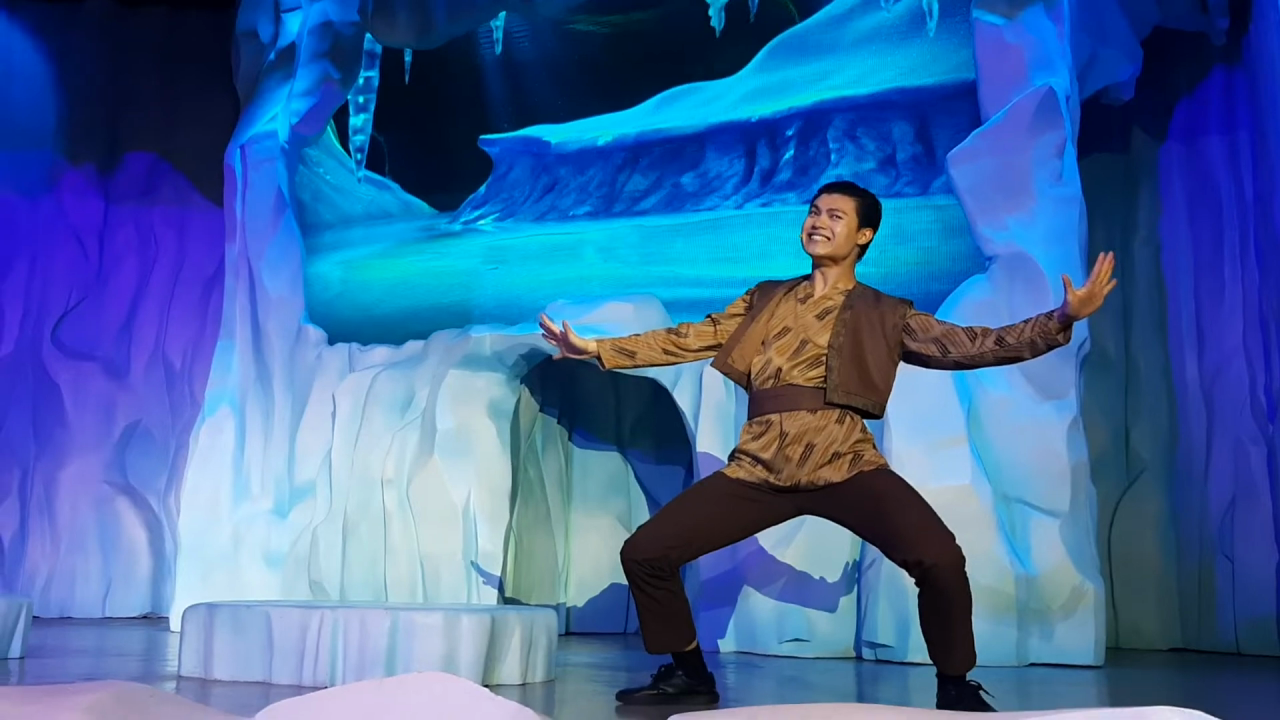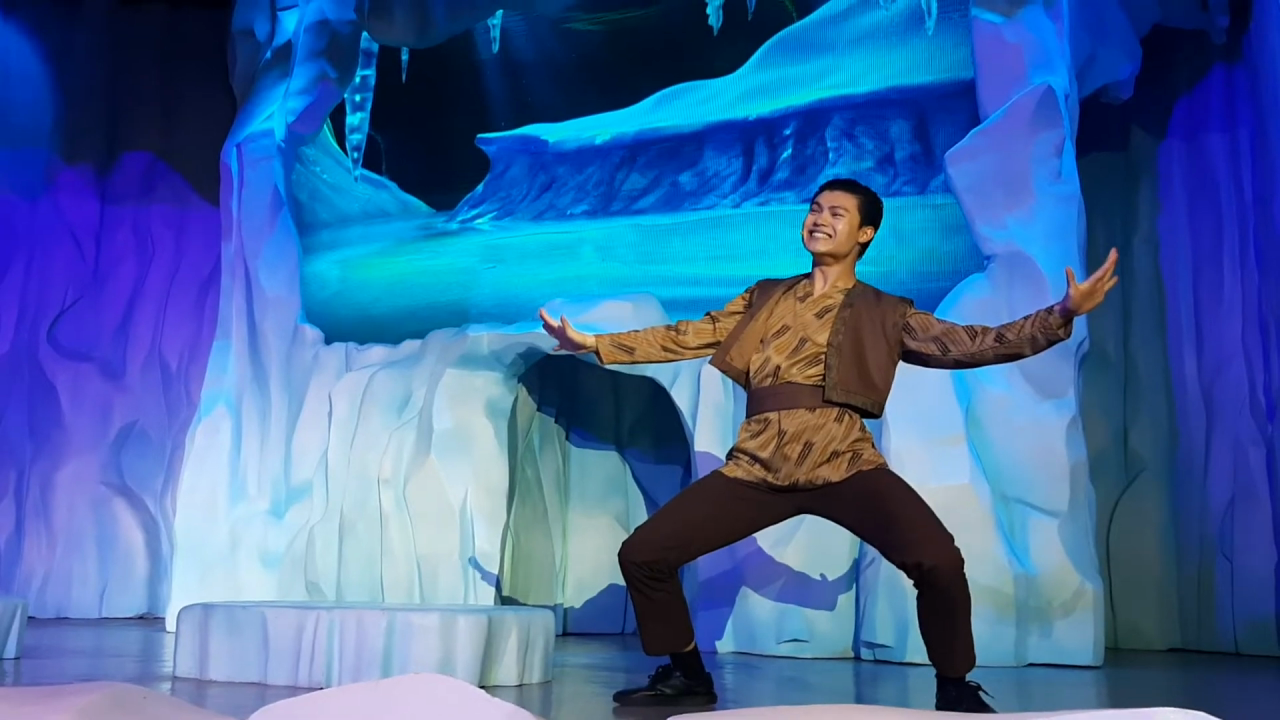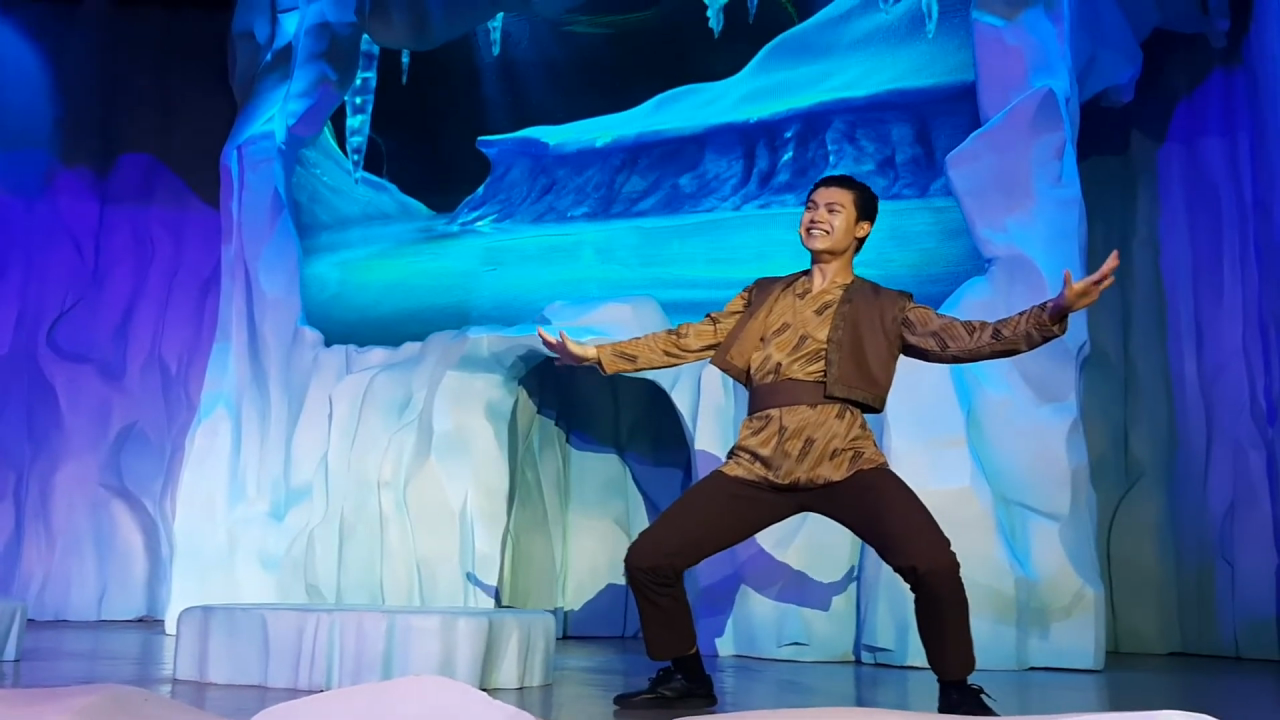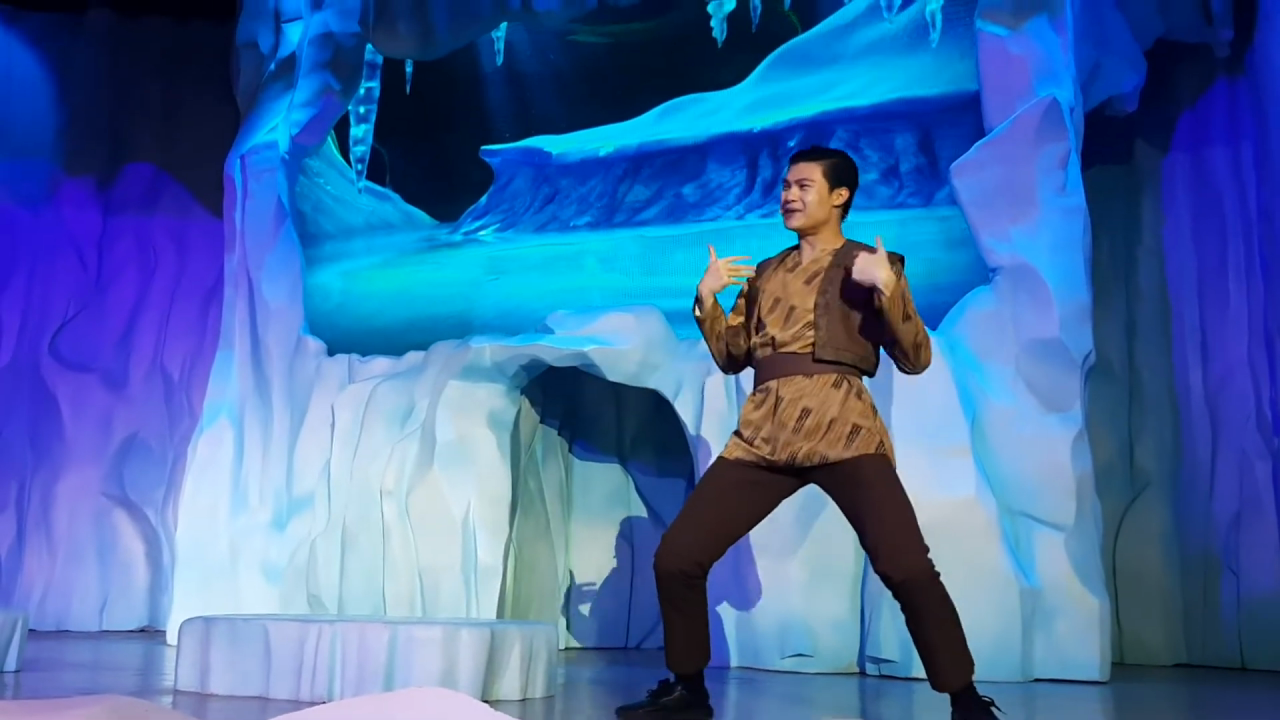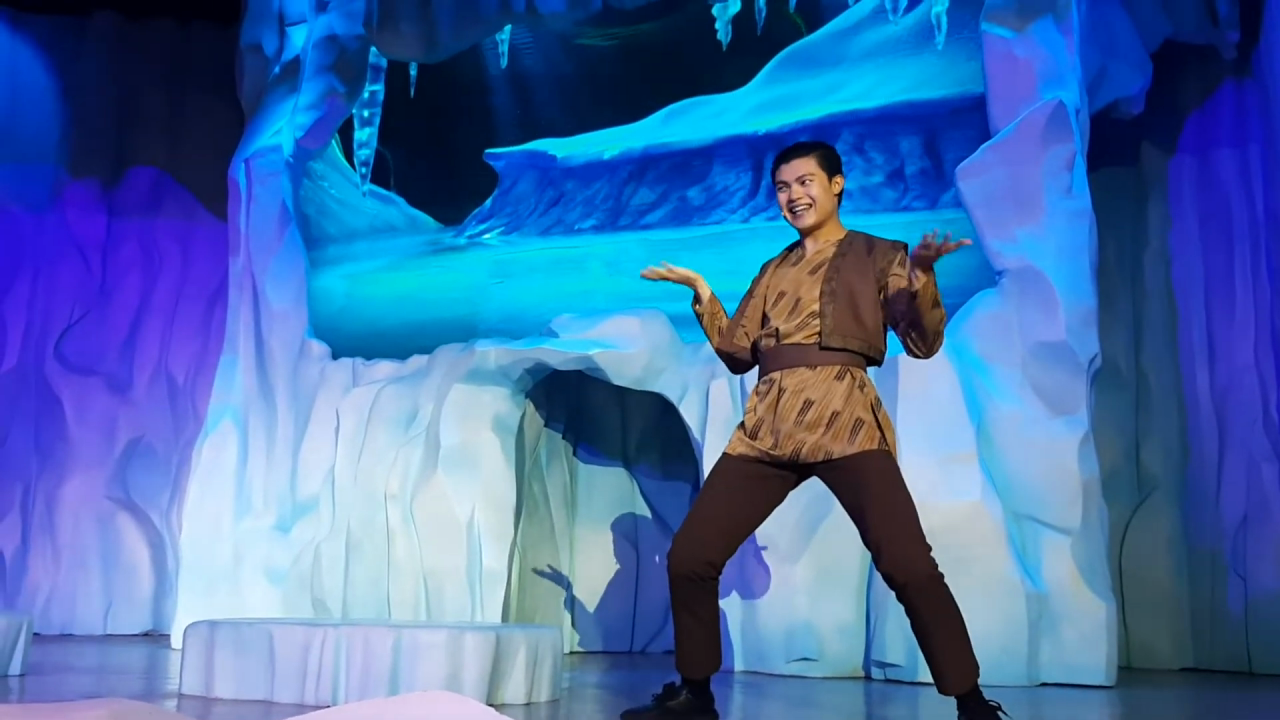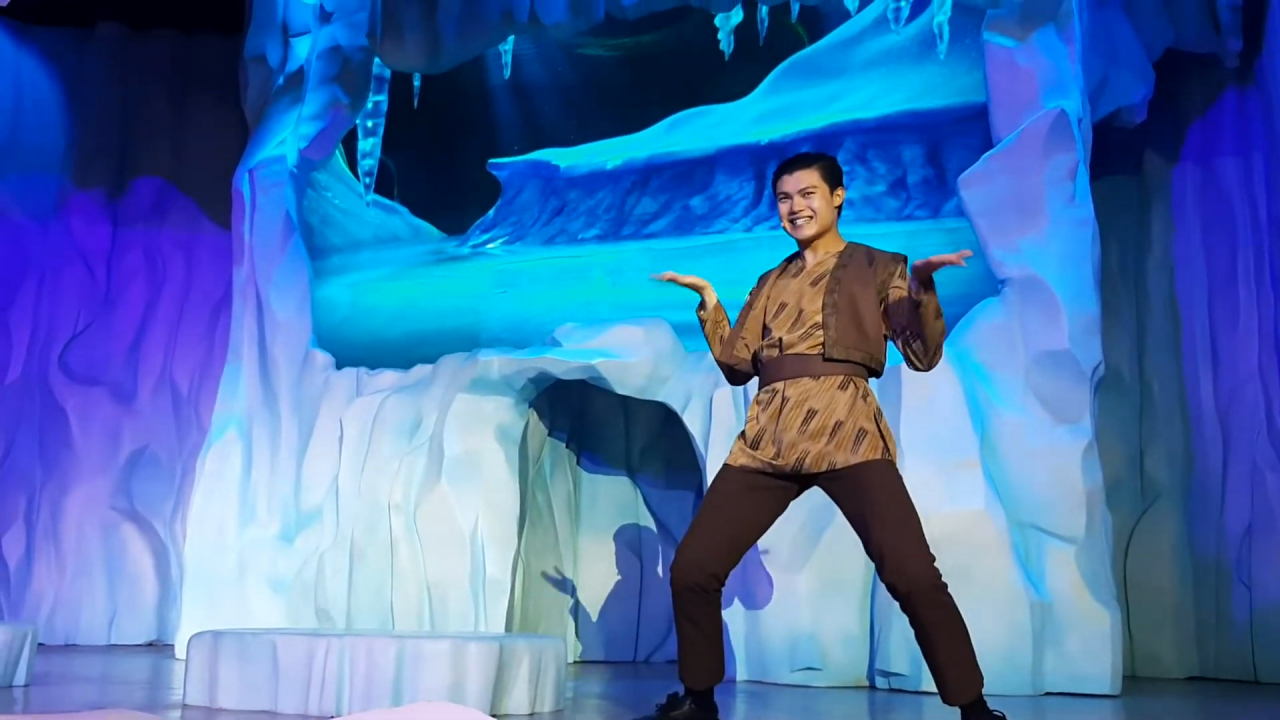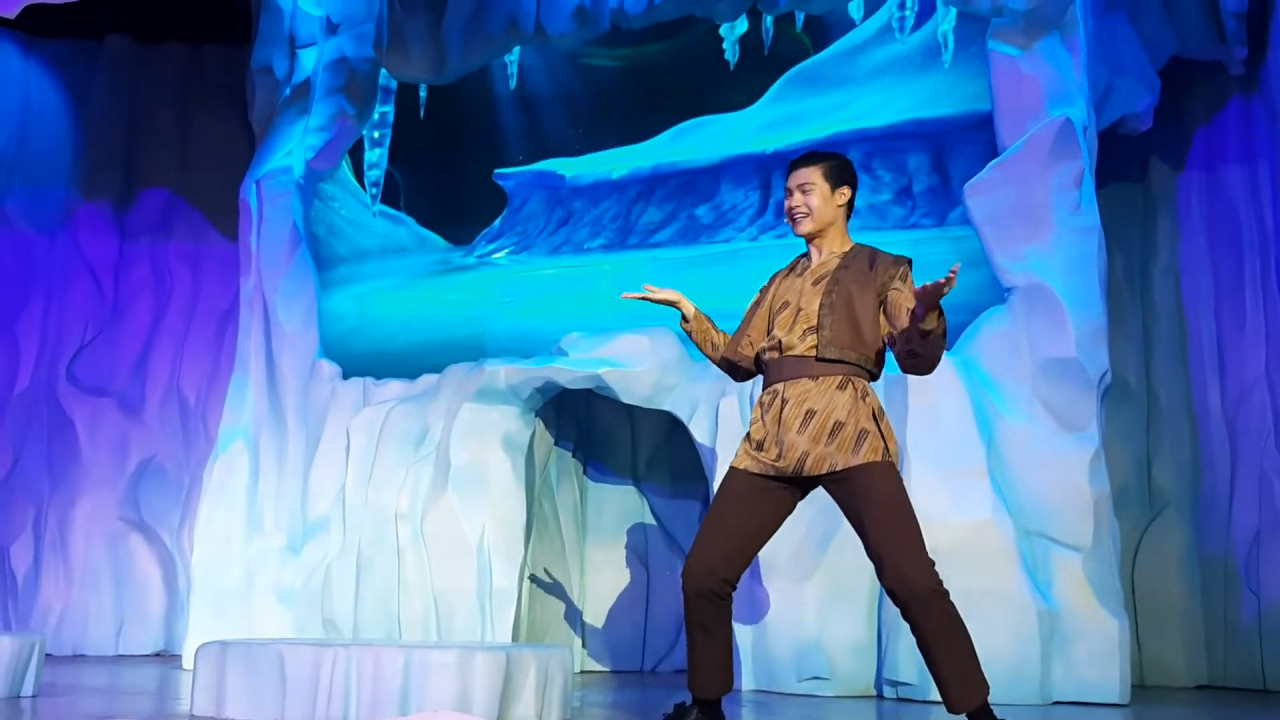
dt=0.7s
person 1, frame 1
left shoulder: (886, 315)
right shoulder: (765, 300)
left elbow: (968, 345)
right elbow: (690, 339)
left wrist: (1061, 319)
right wrist: (595, 348)
left hip: (845, 465)
right hip: (758, 469)
left knee: (940, 560)
right knee: (644, 553)
left ankle: (955, 688)
right ankle: (689, 675)
person 1, frame 2
left shoulder: (886, 314)
right shoulder: (764, 298)
left elbow: (970, 344)
right elbow: (688, 337)
left wrist: (1062, 314)
right wrist: (593, 343)
left hip: (843, 464)
right hip: (756, 467)
left knee: (940, 562)
right knee: (642, 554)
left ankle: (955, 688)
right ankle: (687, 676)
person 1, frame 3
left shoulder: (885, 308)
right shoulder: (763, 296)
left elbow: (968, 339)
right elbow: (688, 340)
left wrist: (1055, 312)
right wrist: (593, 354)
left hip: (843, 460)
right hip: (757, 463)
left knee: (934, 565)
right knee: (648, 560)
person 1, frame 4
left shoulder: (872, 264)
right shoulder: (766, 271)
left elbow: (915, 359)
right elbow: (731, 357)
left wrist: (888, 288)
right wrist: (707, 298)
left hip: (843, 430)
right hip: (763, 435)
left knee: (908, 568)
right knee: (676, 558)
person 1, frame 5
left shoulder: (879, 255)
right shoulder: (773, 270)
left elbow: (924, 342)
right elbow: (738, 354)
left wrist: (920, 275)
right wrist: (702, 293)
left hip: (845, 422)
right hip: (767, 428)
left knee: (909, 565)
right knee: (688, 558)
person 1, frame 6
left shoulder: (879, 266)
right shoulder: (771, 283)
left elbow: (924, 354)
right elbow: (735, 365)
left wrist: (923, 282)
right wrist: (709, 298)
left hip: (846, 431)
right hip: (766, 438)
left knee: (913, 576)
right knee: (692, 569)
person 1, frame 7
left shoulder: (883, 270)
right shoulder: (780, 282)
left elbow: (918, 360)
right elbow: (740, 361)
left wrist: (927, 308)
right wrist: (688, 309)
left hip: (849, 432)
right hip: (771, 440)
left knee: (912, 580)
right knee: (703, 574)
